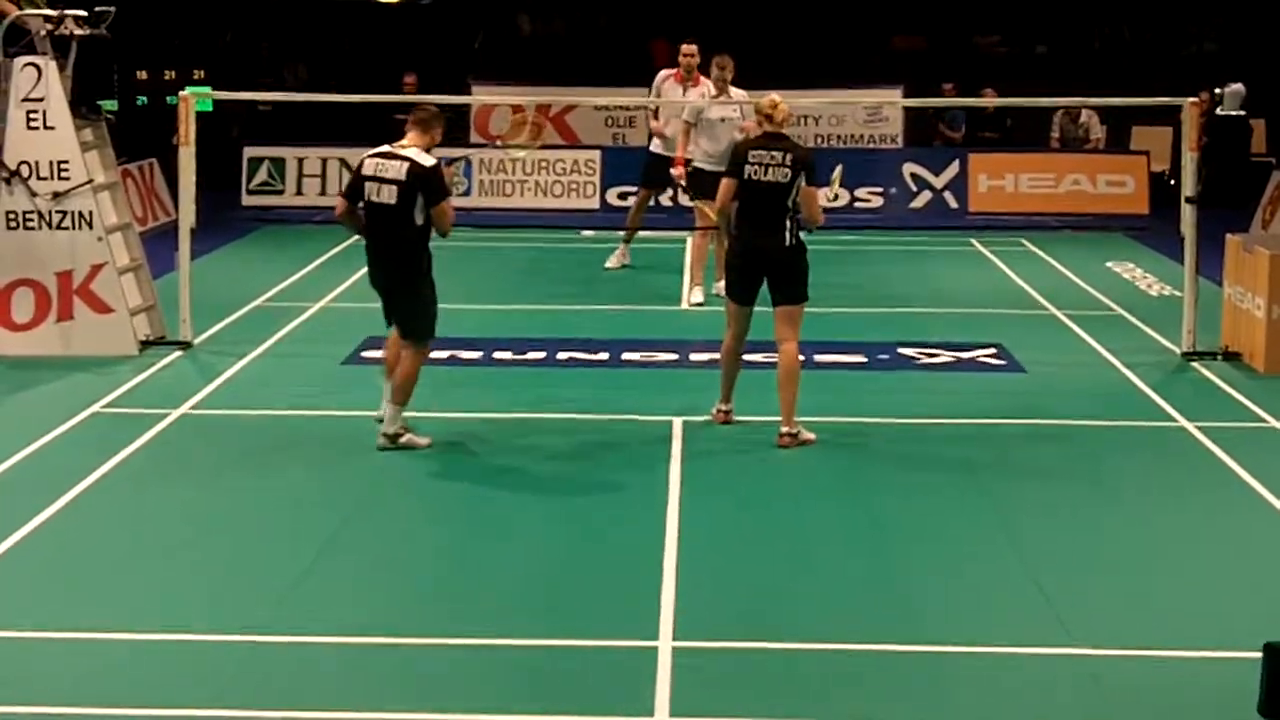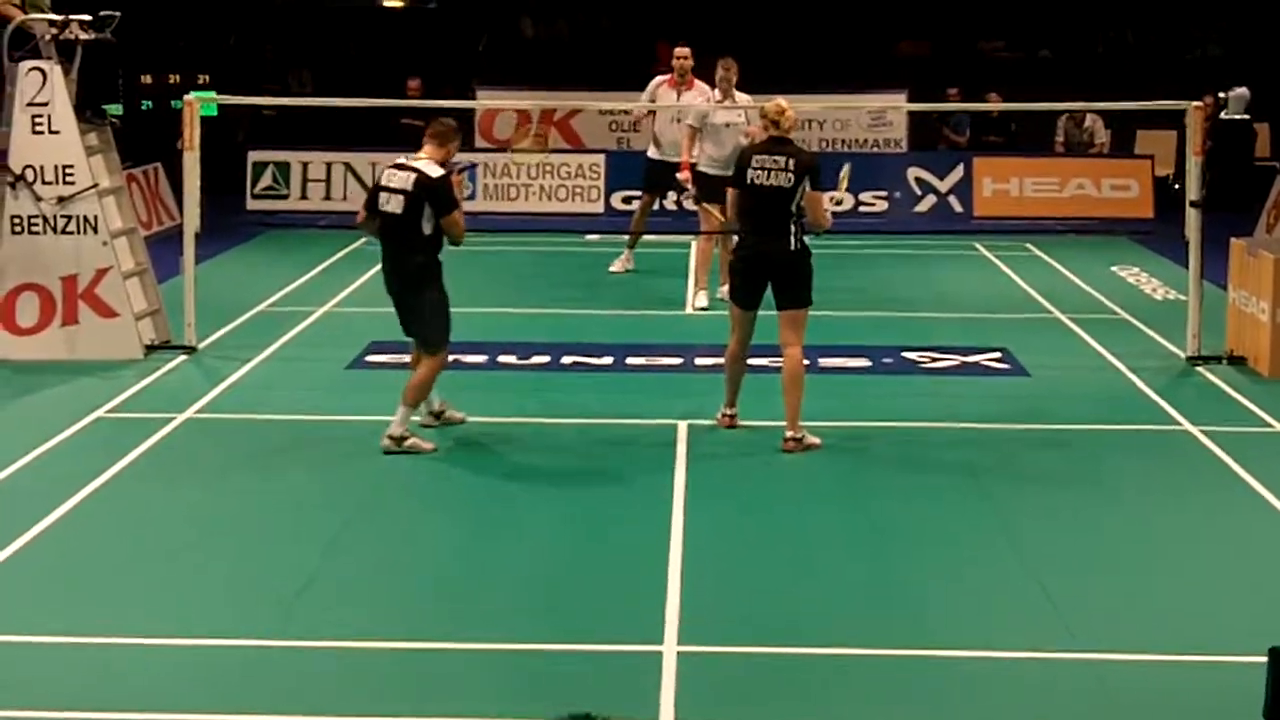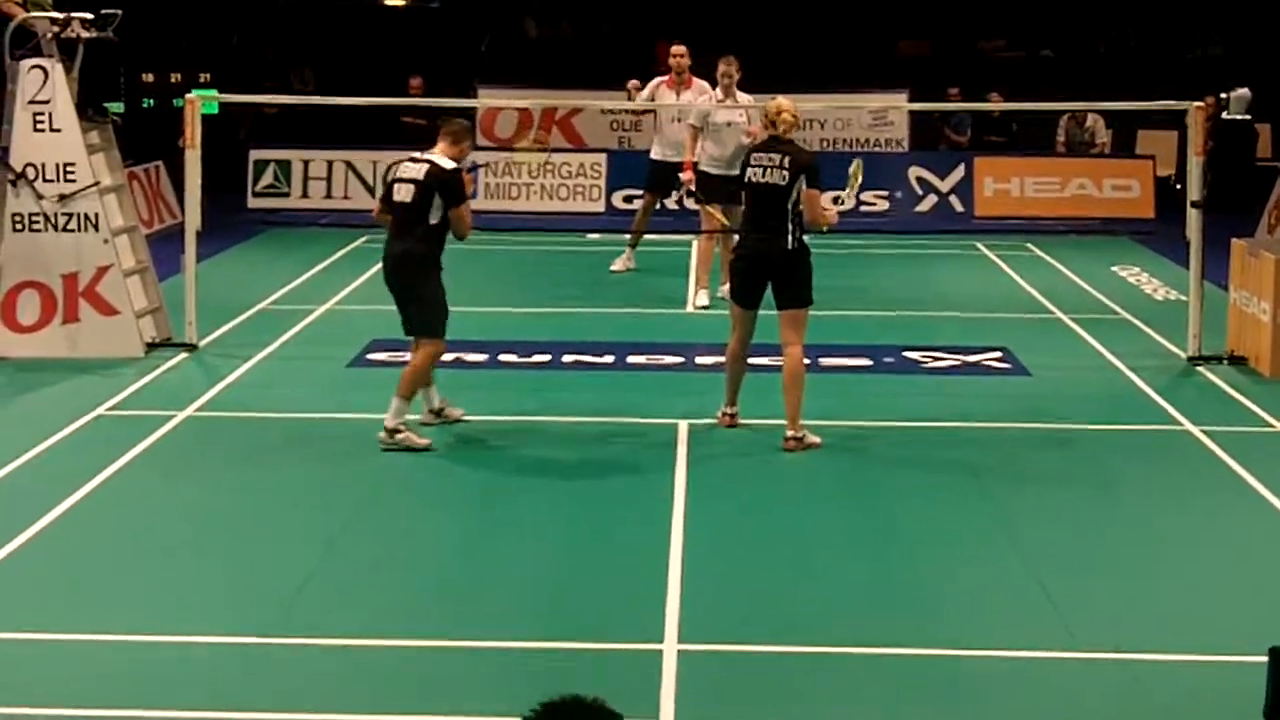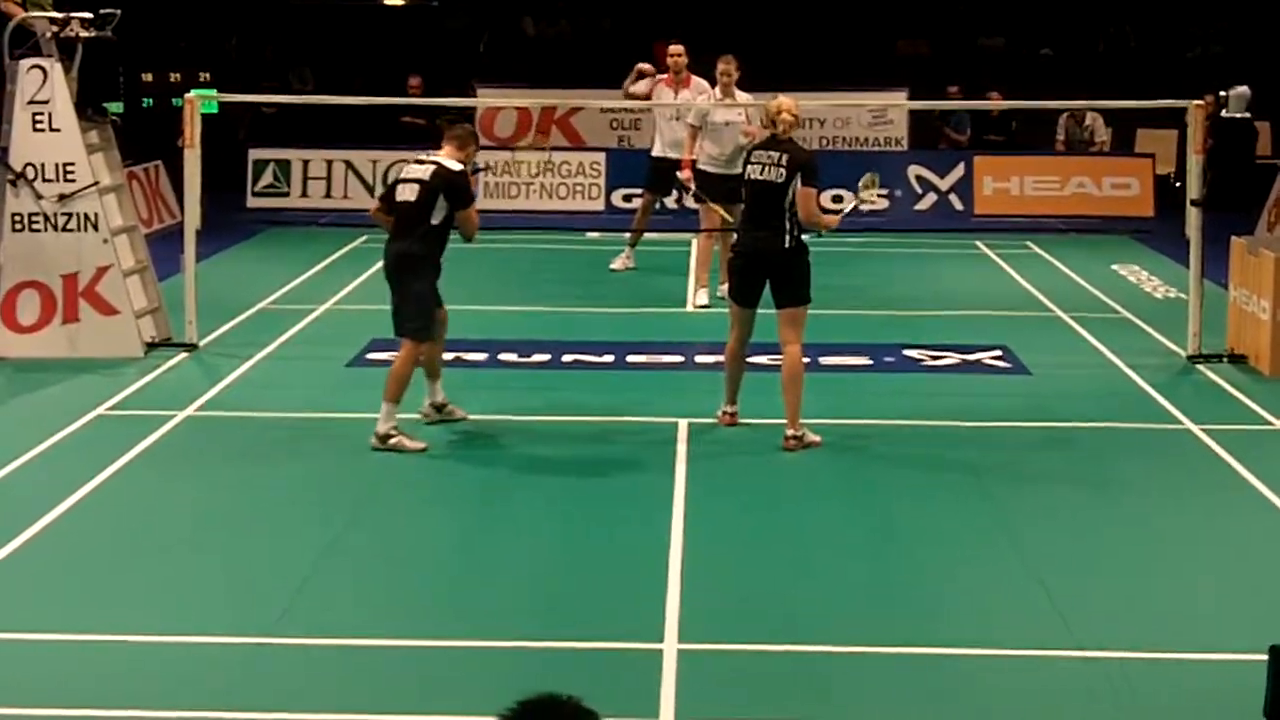
dt=0.2s
person 1, frame 1
left shoulder: (742, 151)
right shoulder: (801, 156)
left elbow: (721, 206)
right elbow: (812, 217)
left wrist: (730, 236)
right wrist: (818, 217)
left hip: (745, 250)
right hip: (785, 252)
left knee: (735, 333)
right knee: (787, 340)
left ankle: (724, 406)
right ankle: (788, 427)
person 1, frame 2
left shoulder: (747, 156)
right shoulder: (806, 161)
left elbow: (732, 213)
right elbow: (815, 220)
right wrist: (826, 220)
left hip: (748, 254)
right hip: (789, 256)
left knee: (739, 337)
right knee: (792, 344)
left ankle: (729, 410)
right ankle: (793, 432)
person 1, frame 3
left shoulder: (751, 155)
right shoulder: (804, 160)
right elbow: (812, 218)
right wrist: (829, 217)
left hip: (748, 252)
right hip: (787, 255)
left knee: (740, 336)
right knee: (792, 343)
left ankle: (729, 409)
right ankle: (794, 431)
person 1, frame 4
left shoulder: (753, 153)
right shoulder: (802, 159)
right elbow: (807, 217)
right wrist: (830, 221)
left hip: (747, 250)
right hip: (785, 253)
left knee: (739, 334)
right knee: (791, 342)
left ankle: (729, 408)
right ankle: (793, 430)
person 2, frame 1
left shoulder: (371, 159)
right shoulder: (426, 167)
left elbow: (342, 210)
right elbow: (444, 227)
right wrist: (446, 187)
left hip: (378, 262)
right hip: (410, 265)
left knee: (399, 330)
right knee: (417, 346)
left ankle: (388, 405)
right ankle: (391, 429)
person 2, frame 2
left shoulder: (390, 170)
right shoulder: (436, 179)
left elbow: (364, 218)
right elbow: (456, 235)
right wrist: (456, 195)
left hip: (394, 270)
right hip: (420, 273)
left knee: (424, 341)
right knee: (435, 354)
left ankle: (432, 408)
right ankle: (397, 433)
person 2, frame 3
left shoulder: (407, 164)
right shoulder: (449, 171)
left elbow: (380, 212)
right elbow: (462, 230)
right wrist: (464, 193)
left hip: (397, 258)
right hip: (418, 263)
left knee: (427, 335)
right knee: (430, 345)
left ankle: (434, 405)
right ankle: (392, 425)
person 2, frame 4
left shoulder: (412, 168)
right shoulder: (456, 173)
left elbow: (378, 211)
right elbow: (469, 231)
right wrist: (468, 195)
left hip: (400, 257)
right hip: (415, 264)
left knee: (438, 321)
right knee: (412, 344)
left ankle: (436, 402)
right ankle: (385, 429)
person 3, frame 1
left shoulder: (742, 97)
right shoulder: (699, 99)
left elbow: (750, 129)
right elbow: (685, 133)
left wrist: (749, 129)
right wrist: (679, 162)
right hip: (703, 168)
right knee: (703, 227)
left ankle: (721, 281)
right ankle: (696, 286)
person 3, frame 2
left shoulder: (746, 102)
right shoulder: (704, 104)
left elbow: (755, 136)
right elbow: (690, 137)
left wrist: (754, 134)
right wrist: (685, 167)
left hip: (735, 173)
right hip: (708, 172)
left knee: (727, 232)
right knee: (709, 231)
left ankle: (725, 285)
right ankle: (701, 290)
person 3, frame 3
left shoulder: (747, 102)
right shoulder: (705, 103)
left elbow: (755, 135)
right elbow: (692, 137)
left wrist: (755, 134)
right wrist: (688, 167)
left hip: (737, 173)
right hip: (709, 171)
left knee: (729, 232)
right knee: (710, 231)
left ankle: (726, 284)
right ankle: (702, 289)
person 3, frame 4
left shoulder: (747, 101)
right shoulder: (704, 103)
left elbow: (755, 135)
right elbow: (691, 136)
left wrist: (754, 133)
right wrist: (686, 166)
left hip: (736, 172)
right hip: (708, 170)
left knee: (728, 230)
right knee: (709, 230)
left ankle: (725, 283)
right ankle: (701, 288)
person 4, frame 1
left shoulder: (707, 88)
right shoulder: (663, 78)
right elbow: (653, 106)
right wrist: (653, 123)
right hip: (660, 151)
right knee: (641, 199)
right ankle: (623, 250)
person 4, frame 2
left shoulder: (703, 91)
right shoulder: (658, 84)
right elbow: (643, 110)
right wrist: (639, 113)
right hip: (658, 156)
right knee: (644, 205)
right ankle: (627, 255)
person 4, frame 3
left shoulder: (702, 88)
right shoulder: (657, 85)
right wrist: (631, 91)
right hip: (661, 156)
right knee: (647, 205)
right ankle: (629, 254)
person 4, frame 4
left shoulder: (701, 86)
right shoulder: (655, 83)
right elbow: (627, 94)
right wrist: (637, 70)
right hip: (662, 155)
right knee: (646, 203)
right ankle: (628, 253)
